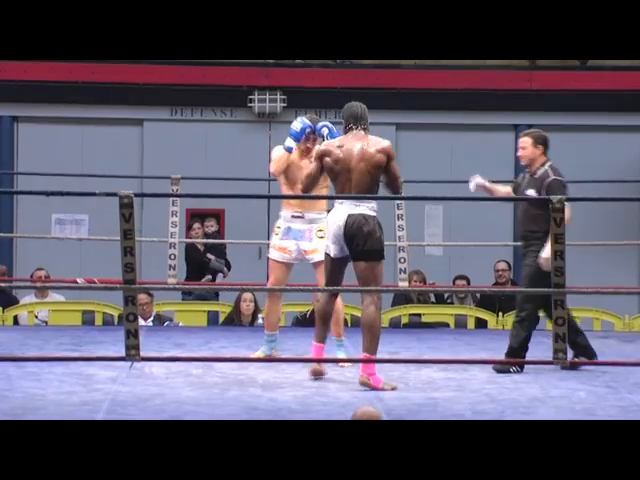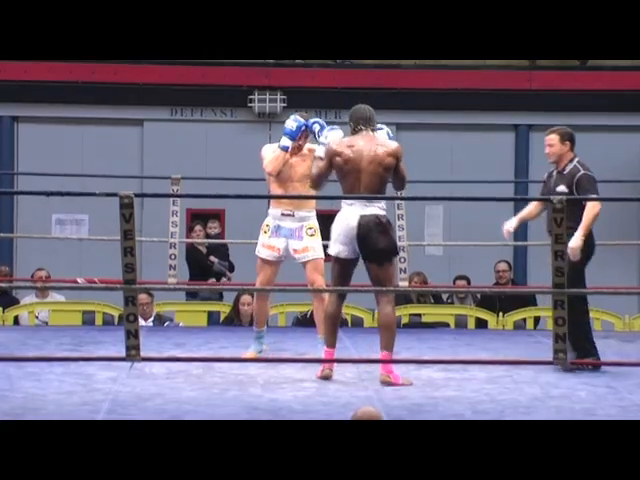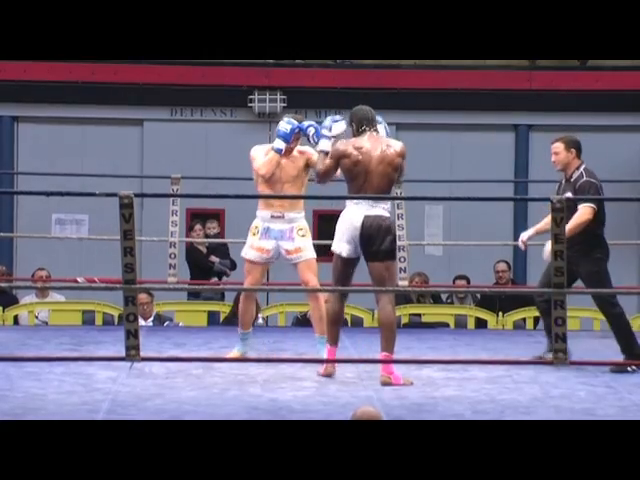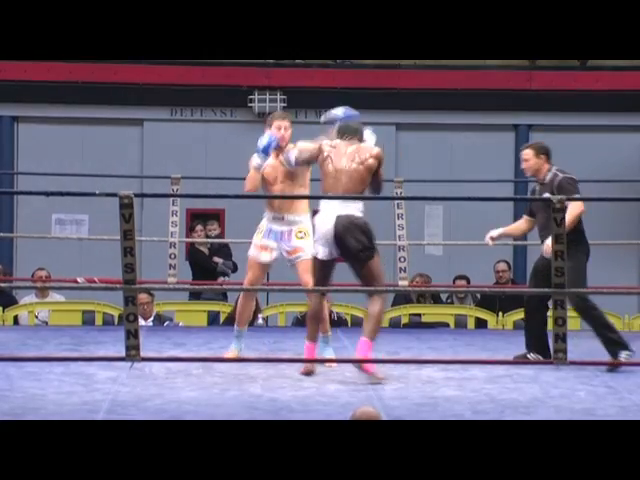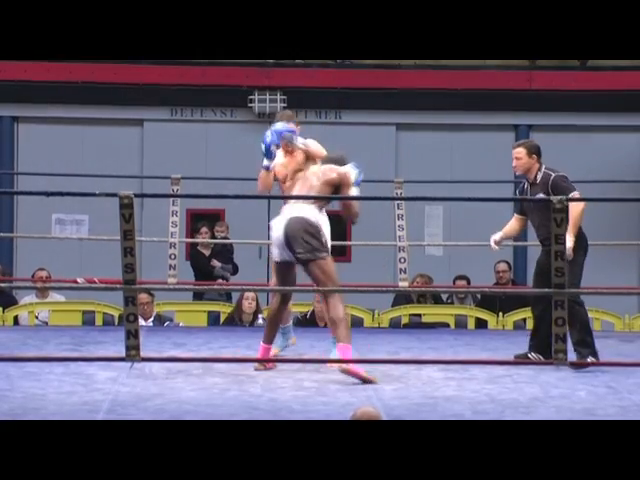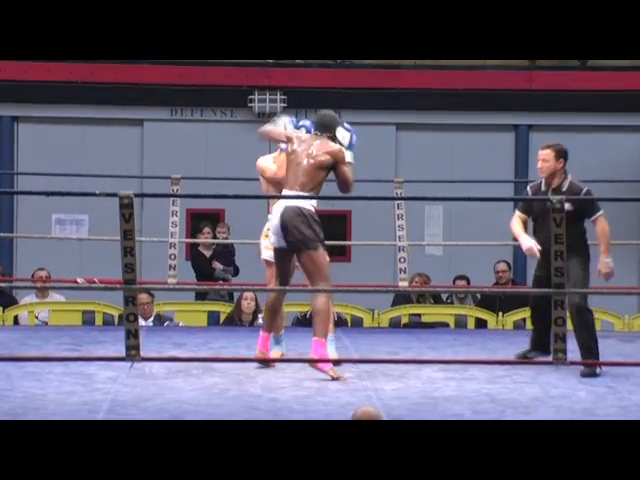
dt=0.3s
person 1, frame 1
left shoulder: (328, 148)
right shoulder: (383, 147)
left elbow: (306, 187)
right elbow: (396, 188)
left hip: (337, 218)
right hip: (364, 220)
left knee: (330, 292)
right knee: (371, 297)
left ankle: (318, 359)
right ankle: (368, 370)
person 1, frame 2
left shoulder: (336, 147)
right shoulder: (392, 148)
left elbow: (316, 183)
right elbow: (400, 185)
left wrist: (322, 146)
left hip: (346, 219)
right hip: (375, 220)
left knee: (337, 294)
right knee: (386, 297)
left ankle: (328, 363)
right ankle: (387, 369)
person 1, frame 3
left shoulder: (344, 147)
right shoulder: (397, 148)
left elbow: (320, 177)
left wrist: (324, 141)
left hip: (351, 218)
right hip: (380, 221)
left knee: (338, 295)
right knee: (386, 297)
left ankle: (330, 362)
right ankle: (388, 370)
person 1, frame 4
left shoulder: (325, 146)
right shoulder: (374, 153)
left elbow: (294, 160)
right elbow: (376, 190)
left hip: (326, 220)
right hip: (352, 221)
left knee: (318, 292)
right knee: (377, 291)
left ankle: (309, 358)
right ankle: (364, 353)
person 1, frame 5
left shoulder: (308, 170)
right shoulder: (342, 173)
right elbow: (352, 217)
right wrist: (353, 189)
left hip: (281, 223)
right hip: (303, 225)
left knee: (283, 294)
right knee: (333, 294)
left ankle: (264, 356)
right ankle: (346, 358)
person 1, frame 6
left shoulder: (296, 138)
right shoulder: (335, 149)
left elbow: (265, 132)
right elbow: (346, 187)
left wrist: (284, 126)
right wrist: (347, 152)
left hip: (280, 210)
right hip: (301, 213)
left knee: (281, 283)
right knee: (322, 285)
left ankle: (263, 348)
right ankle: (320, 354)
person 2, frame 1
right shoulder: (281, 151)
right elbow: (275, 170)
right wrist: (292, 140)
left hip: (316, 225)
right hip: (287, 224)
right knee: (274, 287)
left ankle: (339, 348)
right ankle: (269, 345)
person 2, frame 2
left shoulder: (314, 152)
right shoulder: (270, 149)
right elbow: (271, 170)
right wrist: (286, 140)
left hip: (305, 224)
right hip: (276, 222)
left knee: (317, 285)
right knee: (262, 286)
left ankle: (324, 346)
right ankle: (258, 342)
person 2, frame 3
left shoulder: (304, 153)
right shoulder: (260, 151)
right elbow: (264, 172)
right wrist: (280, 142)
left hip: (295, 226)
right hip: (265, 225)
left knee: (312, 286)
right knee: (249, 288)
left ankle: (324, 346)
right ankle: (243, 343)
person 2, frame 4
left shoulder: (300, 151)
right shoulder: (259, 158)
right elbow: (249, 189)
right wrist: (260, 158)
left hip: (298, 227)
right hip: (271, 225)
left knee: (311, 286)
right knee: (249, 286)
left ankle: (326, 346)
right ankle: (237, 342)
person 2, frame 5
left shoulder: (306, 147)
right shoulder: (273, 158)
left elbow: (322, 155)
right elbow: (263, 190)
left wrist: (297, 139)
right wrist: (268, 160)
left ankle: (335, 345)
right ankle: (286, 336)
person 2, frame 6
right shoulder: (264, 162)
right elbow: (277, 176)
right wrist: (284, 145)
right knee: (274, 289)
left ankle: (330, 344)
right ankle: (278, 343)
person 3, frame 1
left shoulder: (551, 178)
right shoulder: (526, 178)
left elbow: (563, 213)
right elbow: (510, 193)
left wrist: (551, 245)
right wrist: (486, 186)
left hip: (544, 252)
right hip: (531, 250)
left knee: (526, 305)
right knee: (549, 303)
left ankle: (514, 360)
right ankle: (584, 352)
person 3, frame 2
left shoulder: (581, 174)
right shoulder: (552, 176)
left elbow: (594, 206)
right elbow: (539, 205)
left wrist: (579, 236)
right wrist: (517, 220)
left hip: (574, 247)
left knee: (564, 298)
right knee: (574, 300)
left ankle: (583, 354)
right ankle: (588, 355)
person 3, frame 3
left shoulder: (586, 181)
right shoulder: (565, 182)
left elbow: (586, 214)
right wrist: (532, 231)
left hip: (591, 252)
right hip: (570, 251)
left knee: (607, 303)
right knee: (544, 295)
person 3, frame 4
left shoulder: (562, 180)
right shoulder: (536, 190)
left elbow: (577, 208)
right elbow: (526, 223)
left wrist: (555, 235)
right wrist: (501, 232)
left hip: (573, 250)
right hip: (550, 253)
left knee: (579, 299)
right knee: (533, 300)
left ankle: (619, 348)
right ankle: (538, 351)
person 3, frame 5
left shoulder: (554, 179)
right shoulder: (523, 189)
left elbow: (577, 204)
right elbow: (519, 221)
left wrist: (569, 237)
right wrist: (501, 234)
left hip: (569, 249)
right hip: (549, 250)
left knee: (568, 296)
right knee: (539, 298)
left ankle: (587, 353)
right ankle: (540, 350)
person 3, frame 6
left shoulder: (579, 192)
right shoulder: (533, 191)
left elbow: (600, 222)
right elbow: (517, 219)
left wrist: (606, 258)
right wrist: (525, 239)
left hip: (574, 256)
right hip: (547, 257)
left knee: (577, 303)
right knee: (538, 303)
left ankle: (591, 361)
right ankle: (540, 347)
